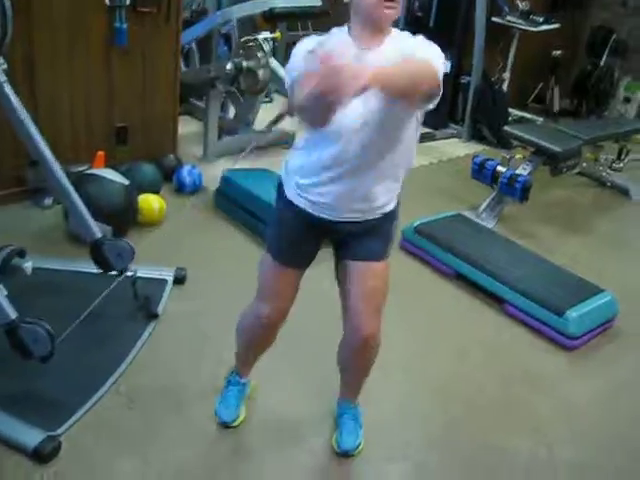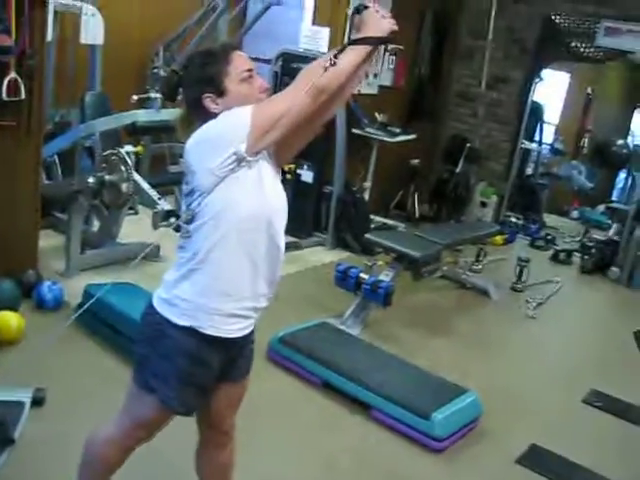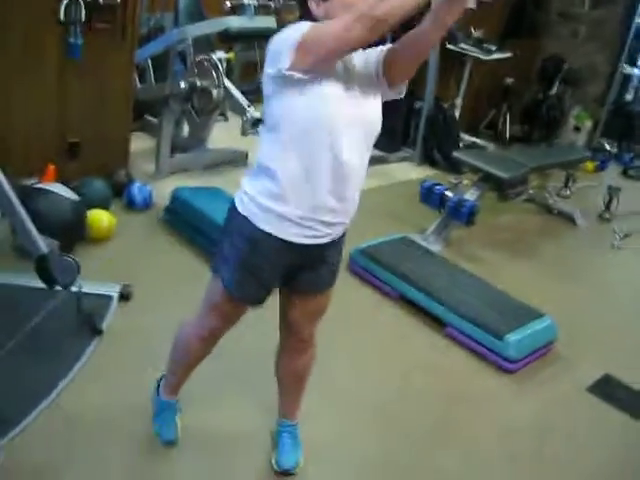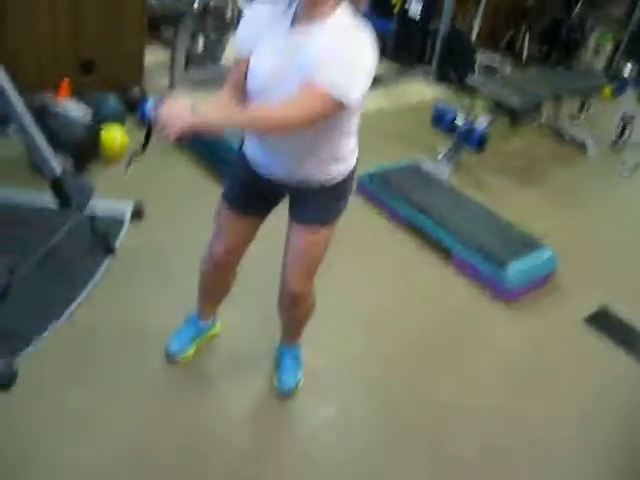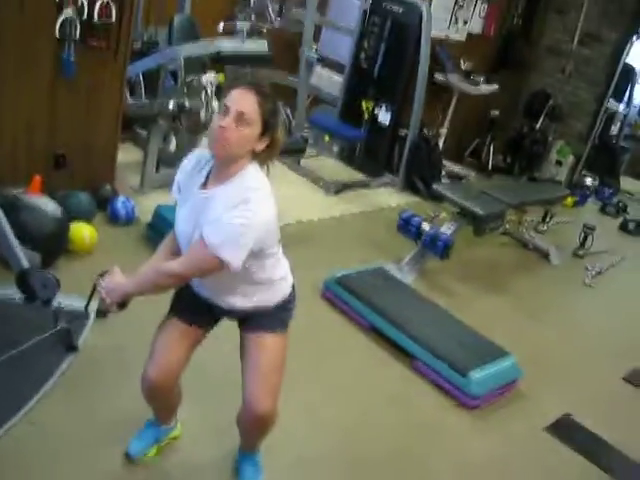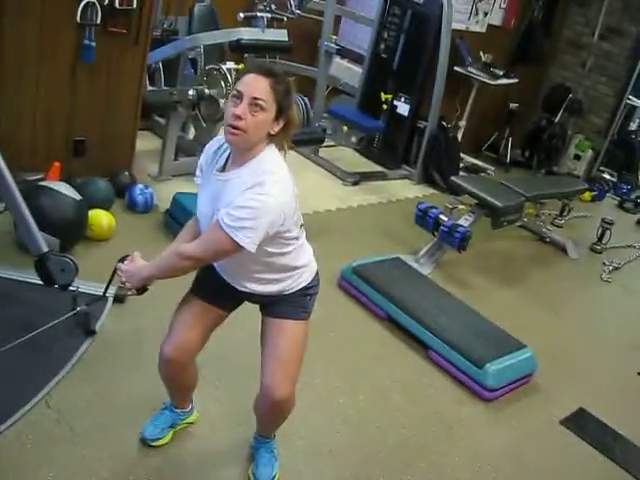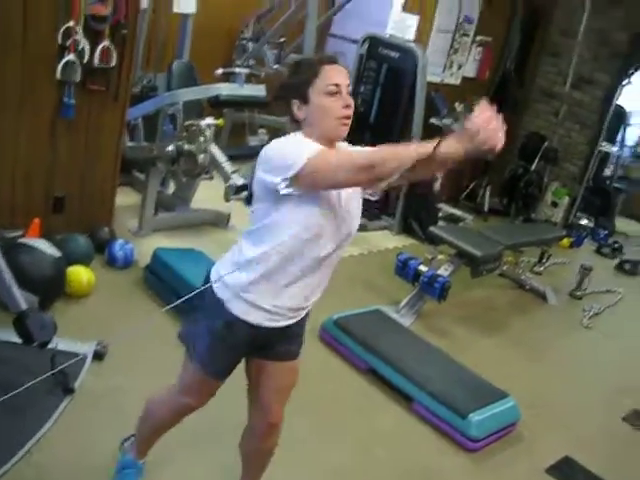
dt=0.7s
person 1, frame 1
left shoulder: (421, 53)
right shoulder: (316, 50)
left elbow: (418, 82)
right elbow: (308, 106)
left wrist: (368, 74)
right wrist: (325, 89)
left hip: (371, 214)
right hip: (304, 202)
left knee: (364, 332)
right knee: (267, 312)
left ankle: (348, 405)
right ankle: (238, 378)
person 1, frame 2
left shoulder: (260, 149)
right shoulder: (214, 140)
left elbow: (322, 106)
right elbow: (312, 91)
left wrist: (368, 45)
left hip: (235, 328)
right hip: (187, 326)
left knee: (219, 430)
right knee: (136, 428)
person 1, frame 3
left shoulder: (372, 67)
right shoulder: (291, 44)
left elbow: (420, 39)
left hip: (325, 236)
right hip: (264, 225)
left knee: (300, 336)
right knee: (212, 321)
left ankle: (287, 424)
right ankle: (166, 392)
person 1, frame 4
left shoulder: (354, 47)
left elbow: (291, 117)
right elbow: (235, 93)
left wrist: (200, 116)
right wrist: (193, 111)
left hip: (323, 180)
right hip: (259, 162)
left knee: (296, 286)
right knee: (219, 257)
left ankle: (289, 349)
right ankle: (203, 320)
person 1, frame 5
left shoulder: (251, 207)
right shoulder: (195, 163)
left elbow: (181, 270)
right elbow: (178, 237)
left wrist: (126, 287)
right wrist: (133, 279)
left hip: (263, 300)
right hip: (204, 287)
left knee: (260, 410)
right knee: (155, 379)
right ankle: (165, 424)
person 1, frame 6
left shoulder: (268, 191)
right shoulder: (216, 150)
left elbow: (197, 253)
right elbow: (200, 223)
left wrist: (145, 272)
right wrist: (150, 264)
left hip: (287, 286)
right hip: (227, 269)
left knee: (277, 393)
right knee: (173, 354)
left ankle: (264, 439)
right ankle: (181, 408)
person 1, frame 7
left shoulder: (350, 158)
right shoulder: (284, 155)
left elbow: (410, 164)
right elbow: (365, 168)
left wrist: (464, 141)
right wrist: (457, 142)
left hip: (287, 318)
right hip: (235, 303)
left knee: (268, 420)
right knee: (187, 398)
